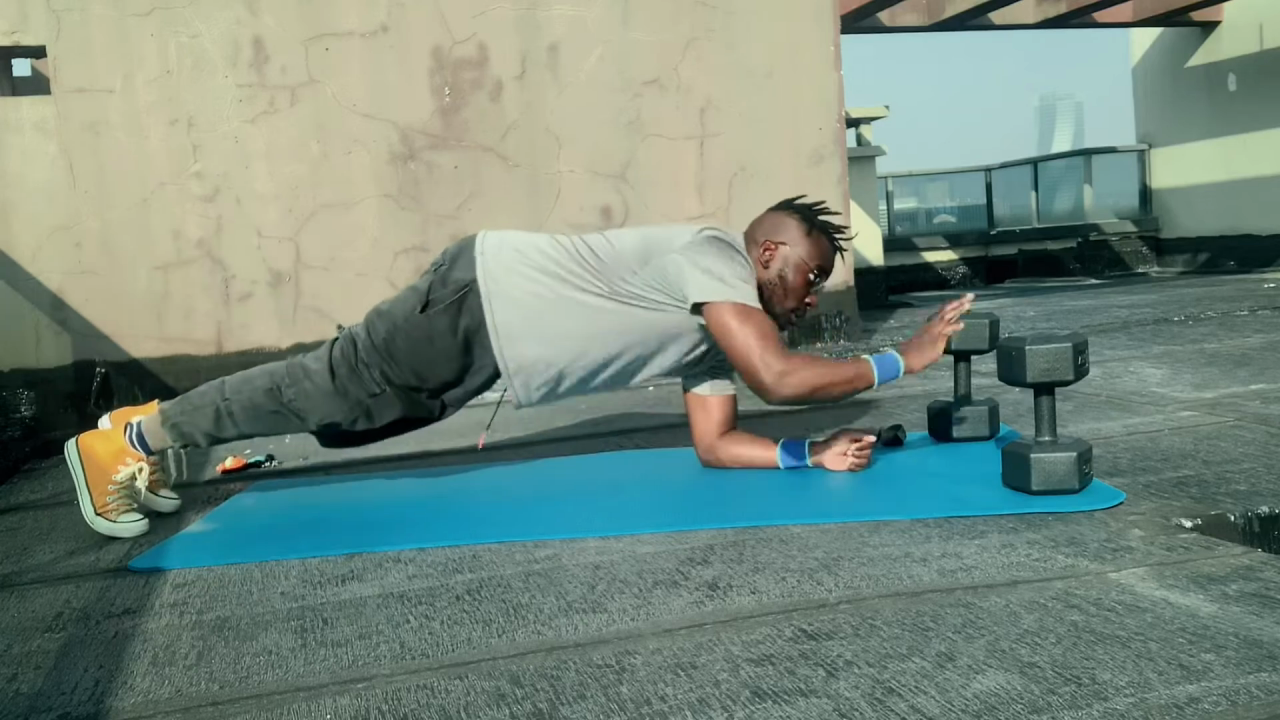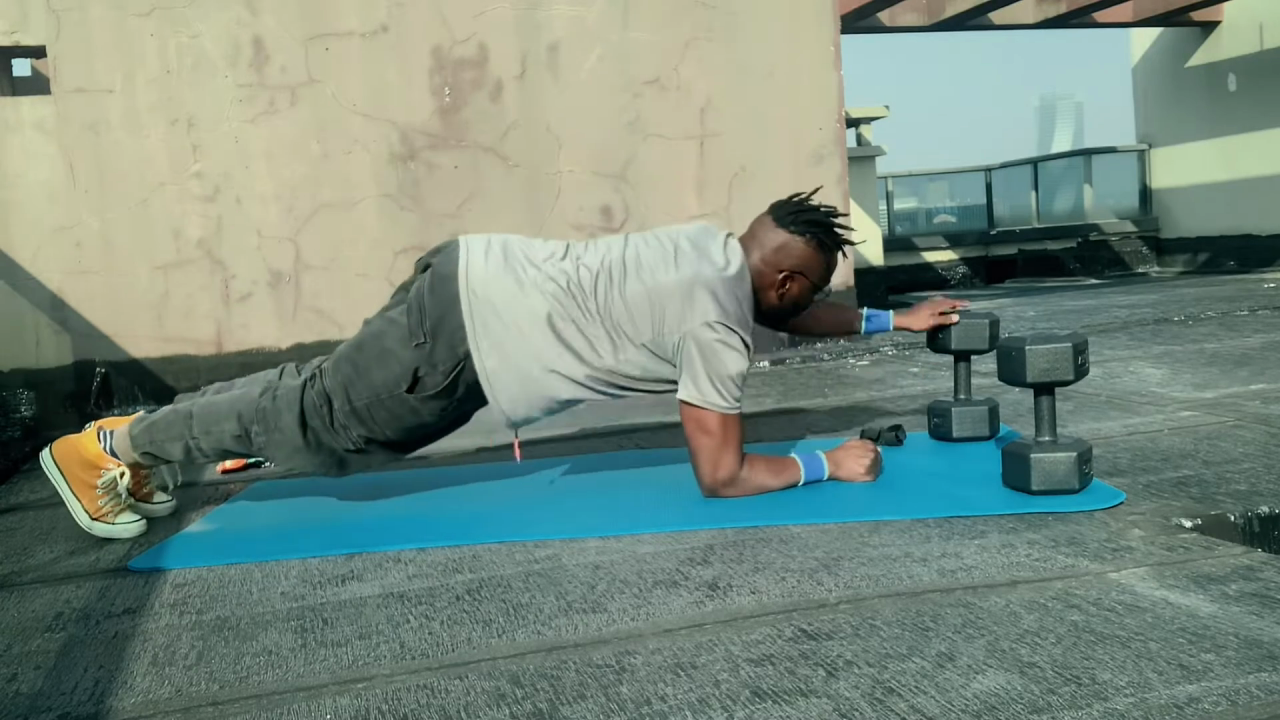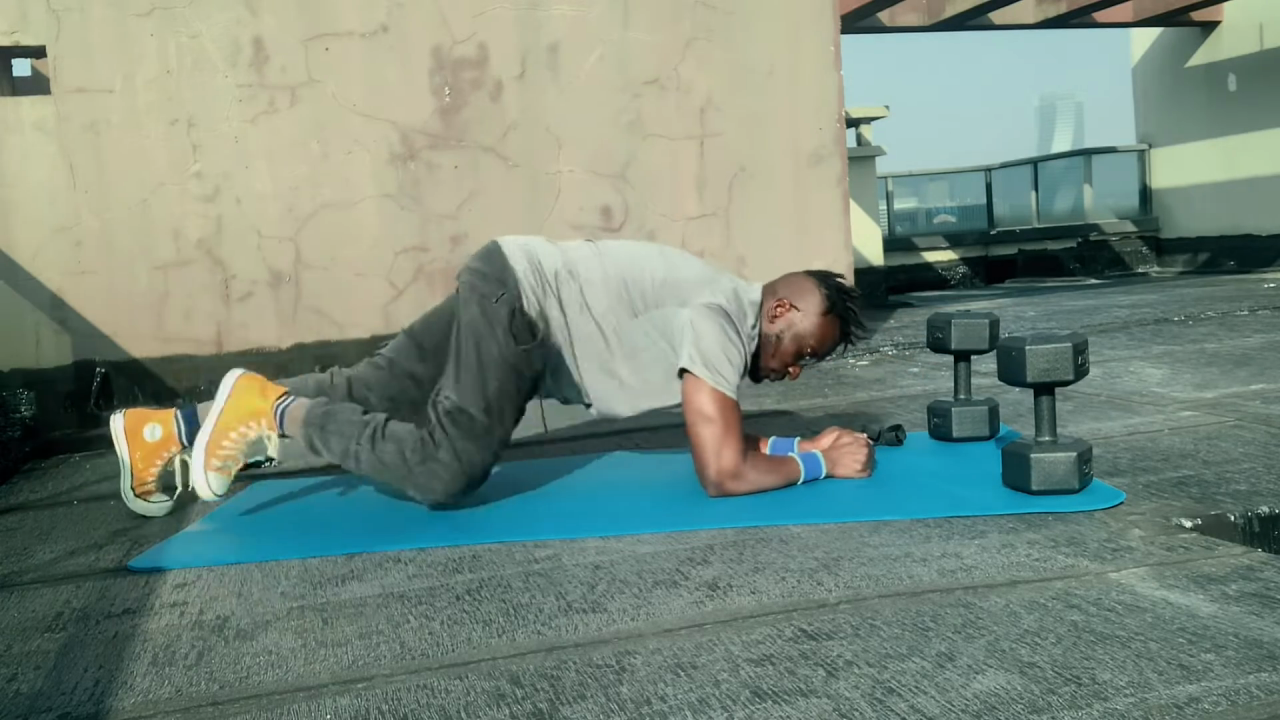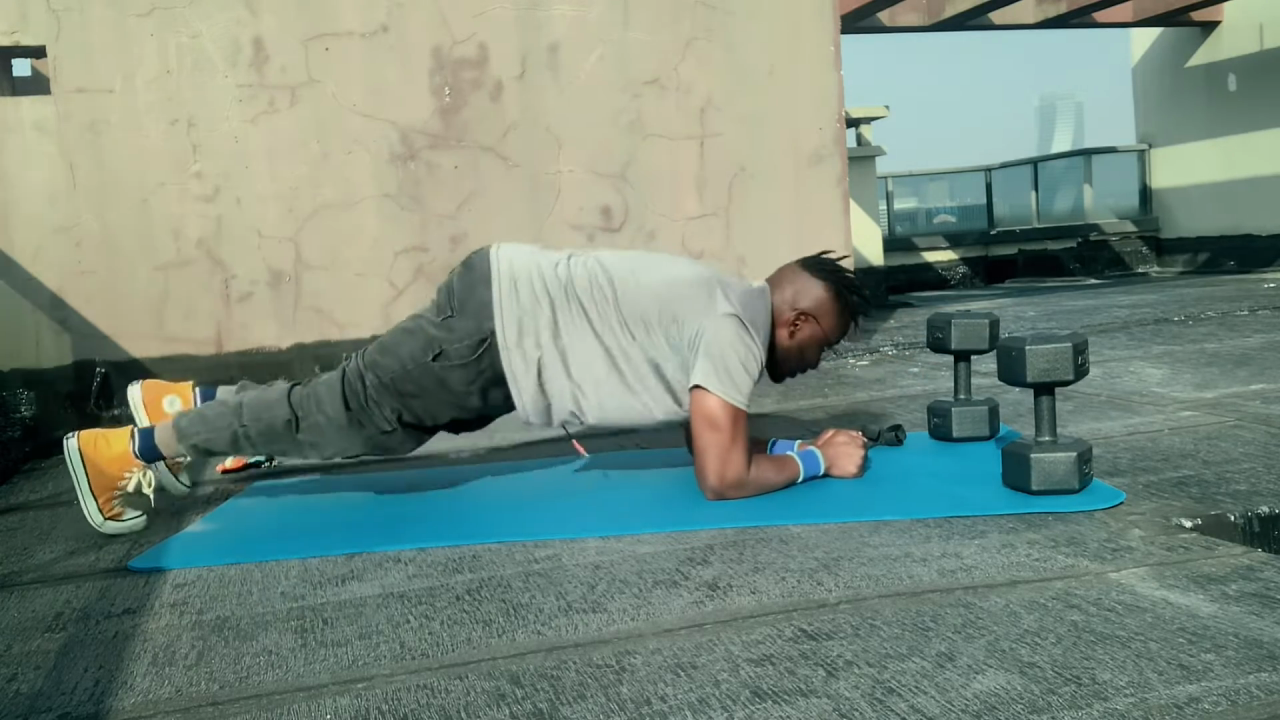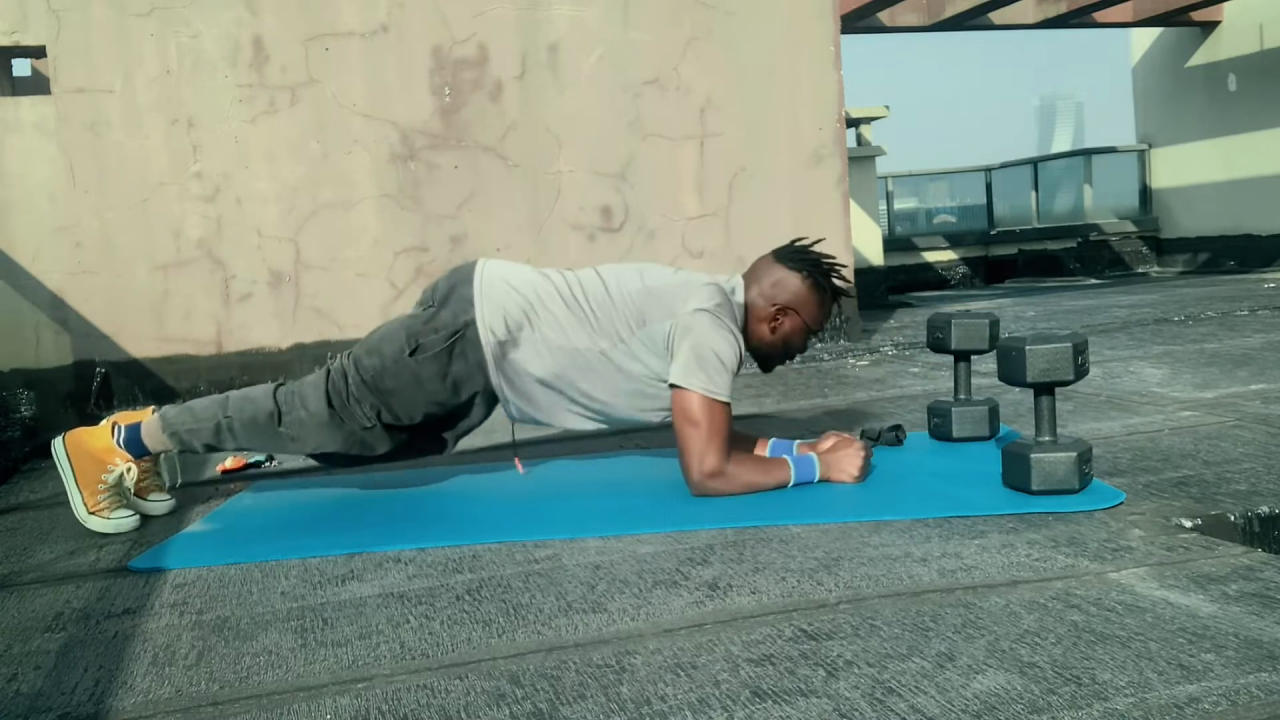
dt=1s
person 1, frame 1
left shoulder: (706, 320)
right shoulder: (712, 257)
left elbow: (714, 444)
right elbow: (782, 380)
left wrist: (811, 452)
right wrist: (897, 360)
left hip: (501, 328)
right hip: (478, 293)
left knee: (342, 406)
right knee: (328, 387)
left ankle: (158, 428)
right ankle: (127, 438)
person 1, frame 2
left shoulder: (723, 249)
right shoulder: (714, 322)
left elbow: (782, 320)
right elbow: (722, 476)
left wrist: (887, 319)
right wrist: (827, 466)
left hip: (473, 277)
right hip: (467, 331)
left knee: (321, 396)
right knee: (316, 420)
left ankle: (144, 439)
right ankle: (105, 447)
person 1, frame 3
left shoulder: (739, 317)
right shoulder: (721, 319)
left elbow: (721, 435)
right elbow: (724, 473)
left wrist: (795, 444)
right wrist: (820, 465)
left hip: (513, 293)
right hip: (515, 288)
left knee: (364, 389)
right knee: (444, 470)
left ankle: (167, 429)
right ankle: (269, 413)
person 1, frame 4
left shoulder: (722, 302)
right shoulder: (737, 329)
left elbow: (713, 439)
right elbow: (722, 478)
left wrist: (790, 444)
right wrist: (812, 461)
left hip: (510, 289)
right hip: (498, 323)
left knee: (356, 408)
right knee: (344, 416)
left ankle: (181, 402)
right ankle: (127, 449)
person 1, frame 5
left shoulder: (714, 308)
right shoulder: (711, 325)
left elbow: (712, 439)
right elbow: (708, 471)
left wrist: (791, 446)
right wrist: (812, 467)
left hip: (488, 338)
right hip: (474, 335)
left knee: (341, 426)
right knee: (322, 415)
left ankle: (160, 432)
right ankle: (121, 440)
